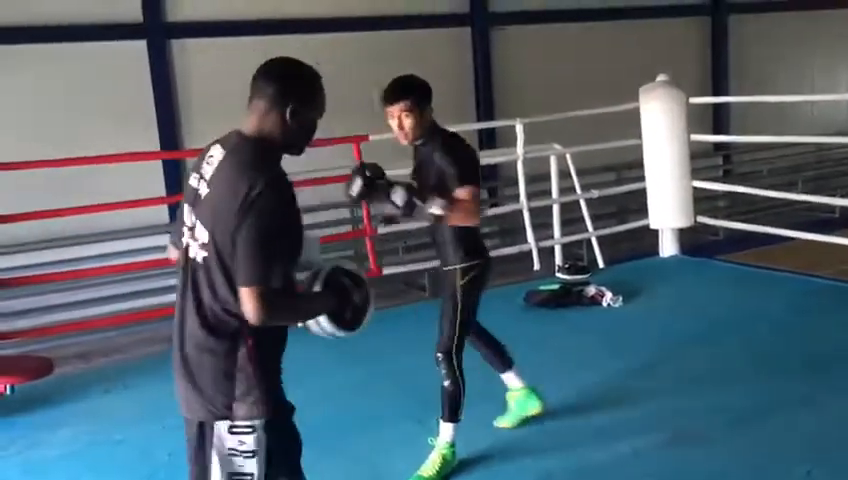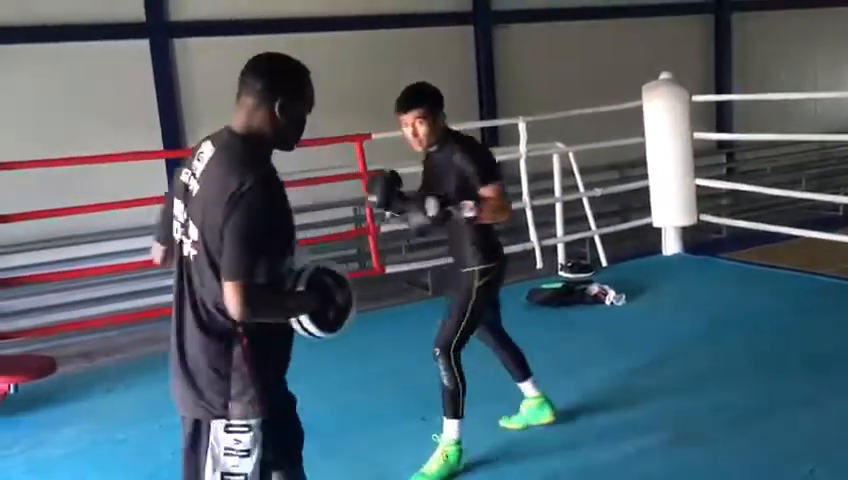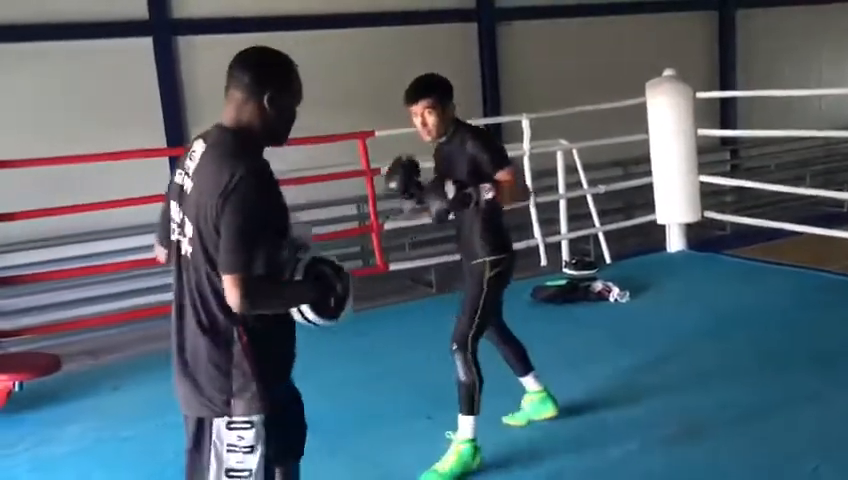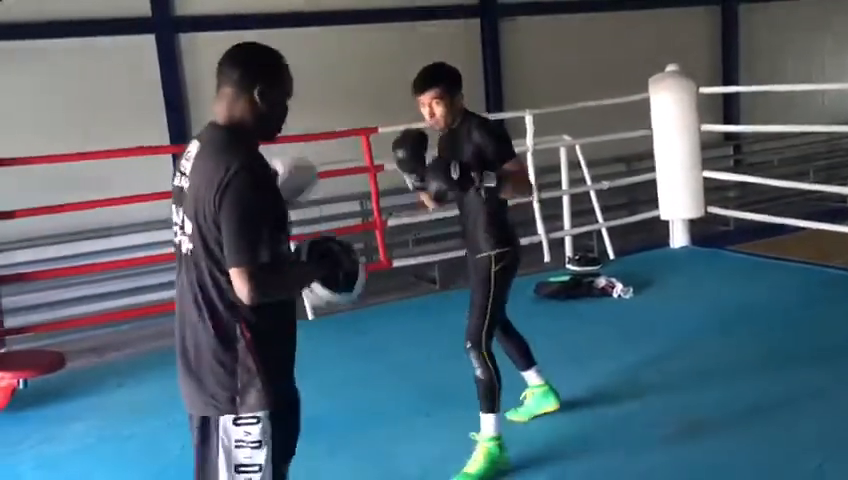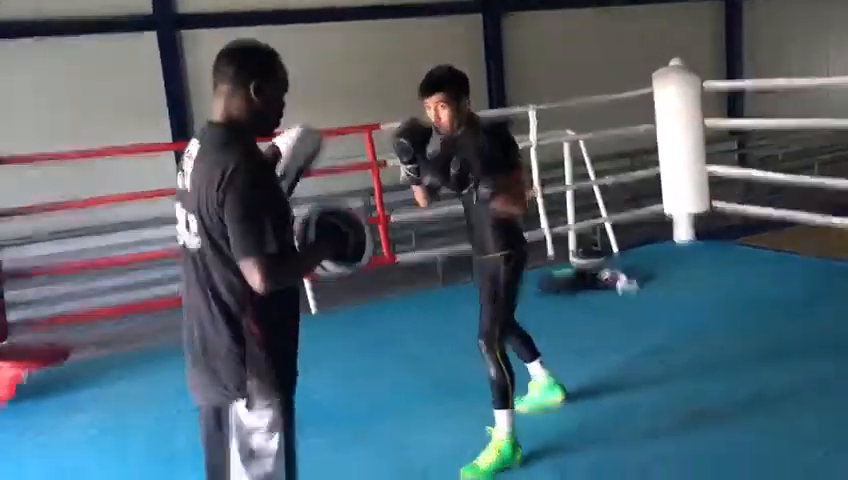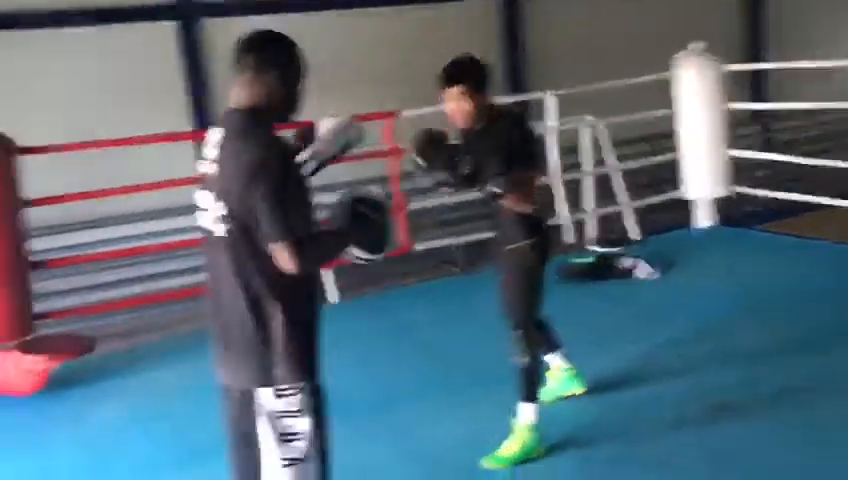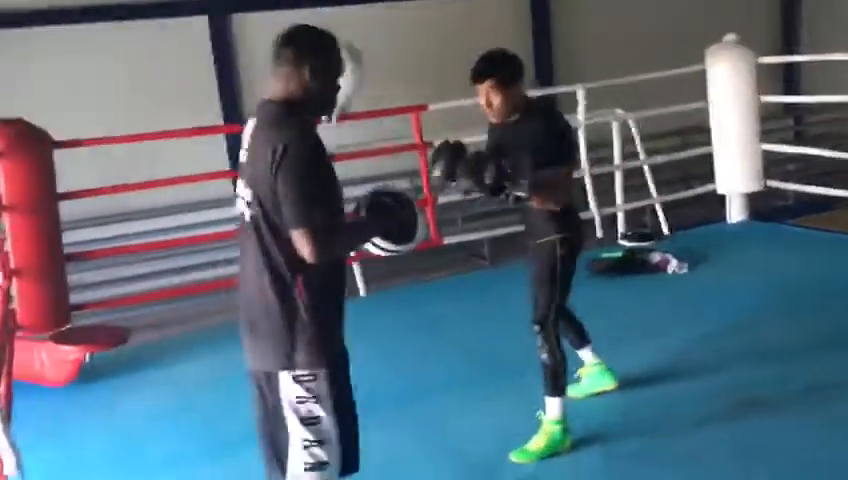
dt=0.1s
person 1, frame 1
left shoulder: (214, 156)
right shoulder: (265, 189)
left elbow: (177, 250)
right elbow: (258, 308)
right wrist: (326, 300)
left hip: (202, 357)
right hip: (232, 377)
person 1, frame 2
left shoulder: (204, 154)
right shoulder: (255, 185)
left elbow: (161, 250)
right elbow: (242, 303)
right wrist: (312, 301)
left hip: (203, 358)
right hip: (232, 375)
person 1, frame 3
left shoulder: (198, 152)
right shoulder: (247, 177)
left elbow: (166, 250)
right elbow: (242, 296)
right wrist: (310, 288)
left hip: (206, 355)
right hip: (234, 372)
person 1, frame 4
left shoulder: (199, 151)
right shoulder: (241, 171)
right elbow: (250, 285)
right wrist: (315, 269)
left hip: (208, 353)
right hip: (236, 367)
person 1, frame 5
left shoulder: (201, 149)
right shoulder: (241, 166)
right elbow: (263, 276)
left wrist: (273, 163)
right wrist: (324, 248)
left hip: (215, 346)
right hip: (244, 357)
person 1, frame 6
left shoulder: (220, 139)
right shoulder: (264, 152)
right elbow: (293, 257)
right wrist: (349, 234)
left hip: (240, 330)
right hip: (270, 340)
person 1, frame 7
left shoulder: (263, 126)
right shoulder: (296, 140)
right elbow: (313, 245)
right wrist: (374, 225)
left hip: (271, 318)
right hip: (294, 327)
person 2, frame 1
left shoulder: (450, 150)
right shoulder: (425, 149)
left elbow: (472, 214)
right elbow: (415, 196)
left wrist: (421, 202)
right wrist: (380, 187)
left hip: (465, 263)
right hip: (453, 260)
left knee: (447, 351)
right knee: (470, 329)
right ankle: (522, 395)
person 2, frame 2
left shoulder: (467, 152)
right shoulder: (433, 159)
left elbow: (502, 208)
right elbow: (427, 211)
left wrist: (453, 208)
right wrist: (400, 202)
left hip: (482, 265)
right hip: (467, 263)
left knee: (446, 349)
right knee: (492, 331)
right ankle: (535, 403)
person 2, frame 3
left shoulder: (476, 141)
right shoulder: (442, 149)
left elbow: (518, 190)
right elbow: (443, 205)
left wrist: (470, 192)
left hip: (491, 257)
right hip: (473, 256)
left knee: (462, 344)
right knee: (493, 329)
left ankle: (465, 446)
right ankle: (538, 398)
person 2, frame 4
left shoulder: (486, 131)
right shoulder: (447, 140)
left elbow: (523, 184)
right elbow: (433, 201)
left wrist: (474, 179)
right wrist: (415, 171)
left hip: (497, 250)
right hip: (478, 249)
left knee: (476, 340)
right knee: (497, 322)
left ankle: (491, 446)
right ankle: (541, 392)
person 2, frame 5
left shoulder: (492, 138)
right shoulder: (446, 141)
left elbow: (517, 202)
right elbow: (424, 199)
left wrist: (470, 183)
right wrist: (412, 164)
left hip: (503, 252)
right hip: (484, 250)
left knee: (489, 339)
right knee: (502, 323)
left ankle: (505, 443)
right ankle: (545, 384)
person 2, frame 6
left shoulder: (514, 132)
right shoulder: (468, 133)
left elbow: (529, 201)
right elbow: (456, 183)
left wrist: (484, 182)
right wrist: (435, 163)
left hip: (527, 241)
right hip: (507, 241)
left knee: (519, 327)
right knee: (521, 313)
left ankle: (526, 433)
right ankle: (564, 374)
person 2, frame 7
left shoulder: (549, 126)
right shoulder: (503, 127)
left elbow: (556, 198)
left hip: (558, 236)
right hip: (538, 236)
left knee: (544, 324)
right knee: (553, 310)
left ankle: (555, 427)
right ankle: (597, 371)
